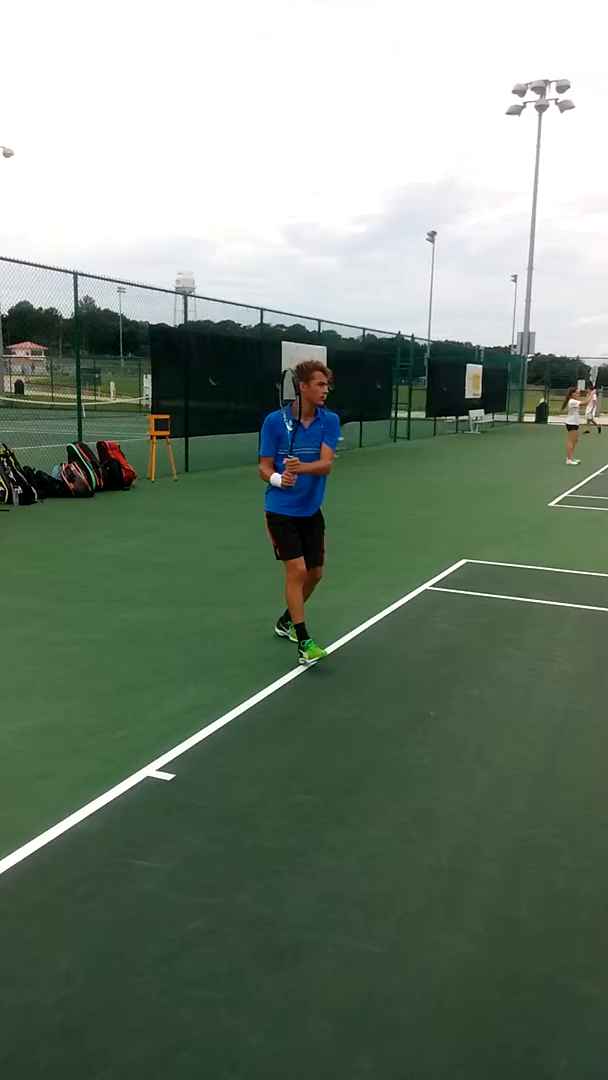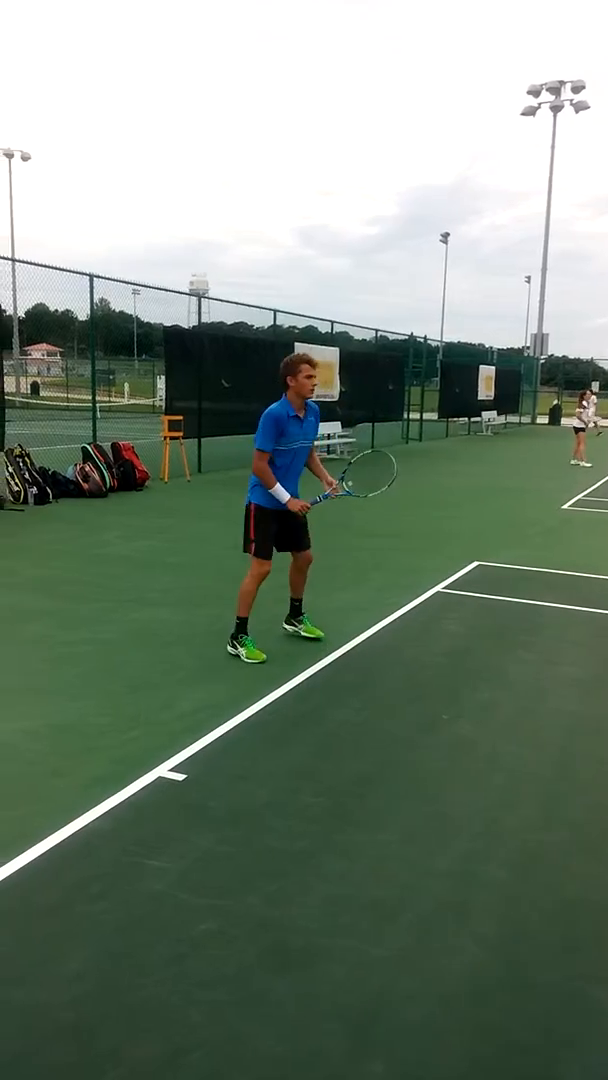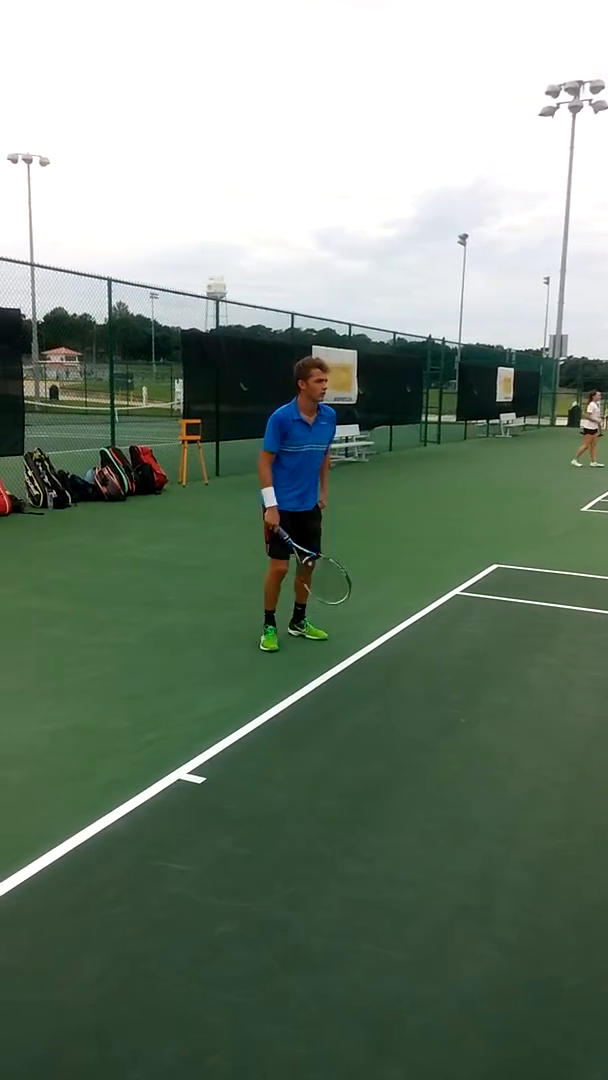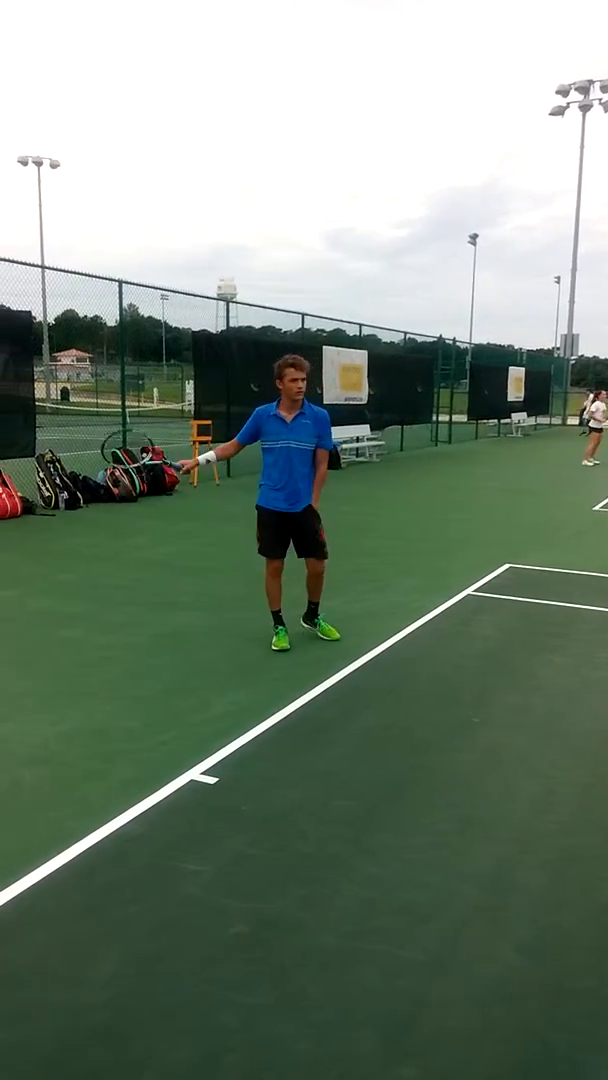
dt=0.5s
person 1, frame 1
left shoulder: (331, 420)
right shoulder: (274, 421)
left elbow: (326, 462)
right elbow: (264, 468)
left wrist: (301, 468)
right wrist: (280, 479)
left hip: (312, 511)
right hip: (281, 510)
left knee: (314, 572)
right knee: (296, 570)
left ankle: (287, 621)
right ankle: (302, 643)
person 1, frame 2
left shoulder: (313, 412)
right shoulder: (274, 414)
right elbow: (259, 466)
left wrist: (326, 478)
right wrist: (288, 499)
left hip: (290, 502)
right hip: (265, 503)
left knee: (304, 558)
right knee: (260, 568)
left ankle: (295, 617)
right ankle: (238, 636)
person 1, frame 3
left shoulder: (329, 417)
right shoulder: (280, 418)
right elbow: (265, 463)
left wrist: (322, 491)
right wrist: (269, 506)
left hip: (310, 506)
right hip: (282, 506)
left knee: (308, 563)
right knee: (278, 565)
left ankle: (298, 621)
right ankle: (269, 626)
person 1, frame 4
left shoulder: (319, 417)
right shoulder: (262, 415)
left elbow: (322, 465)
right elbow: (234, 446)
left wrist: (313, 502)
right wrist: (199, 460)
left hip: (304, 506)
right hip: (271, 506)
left knee: (317, 565)
right knee: (274, 566)
left ankle: (313, 616)
right ankle: (279, 626)
